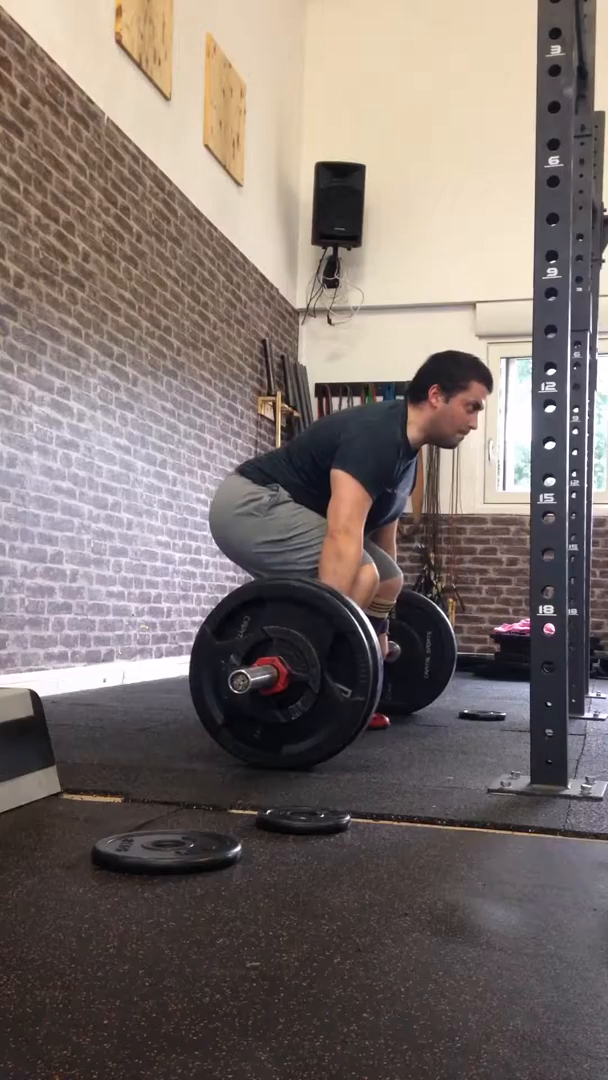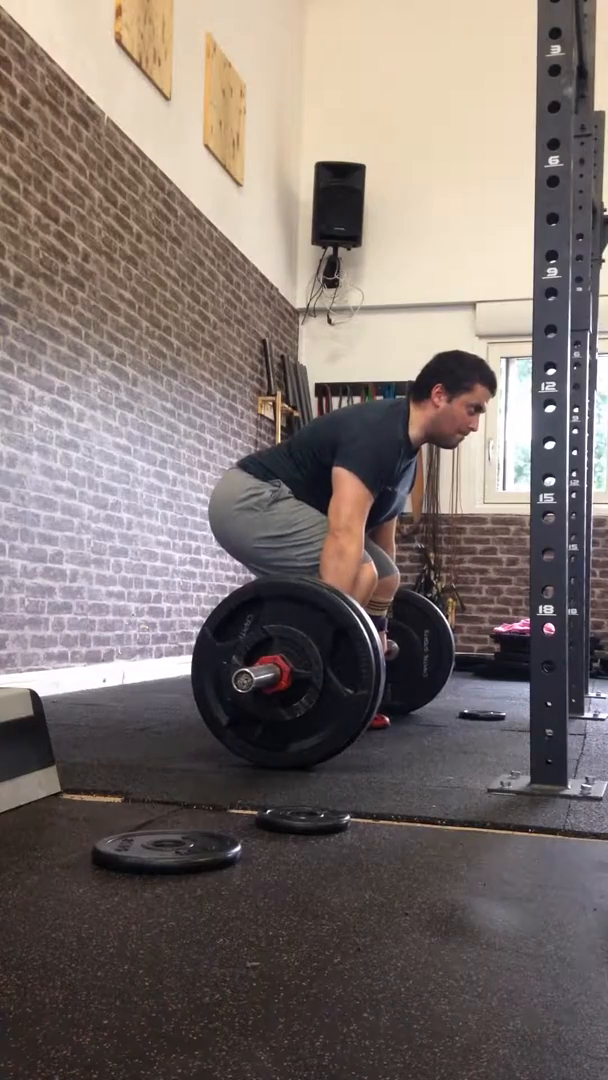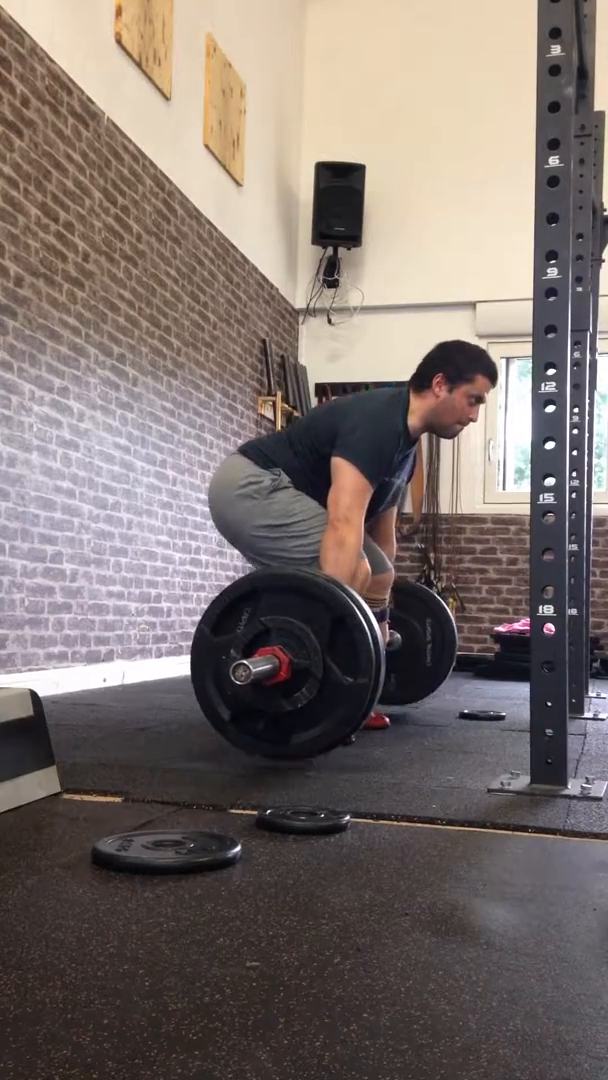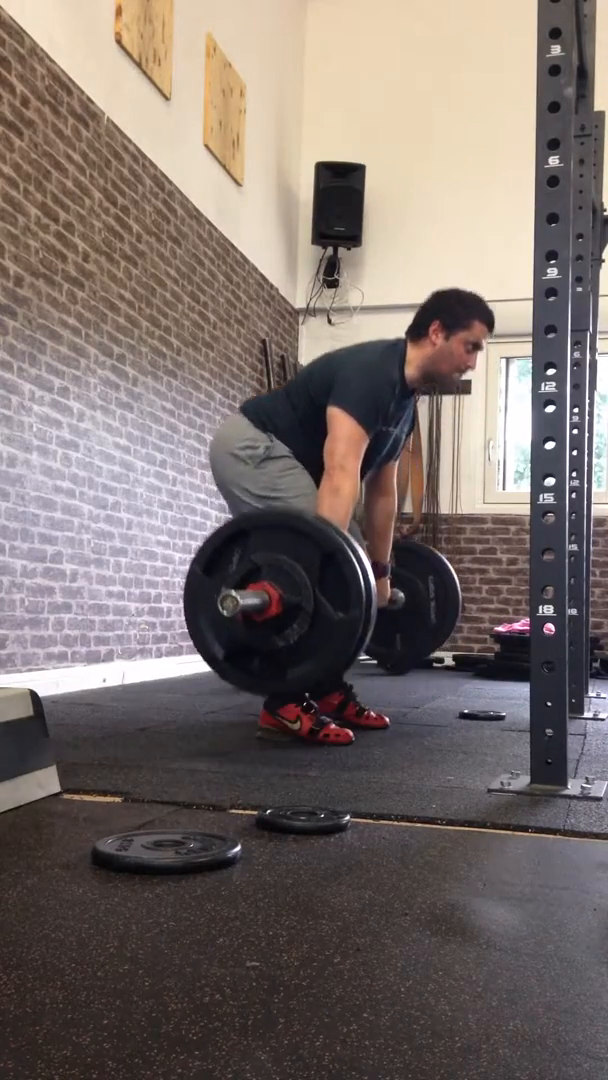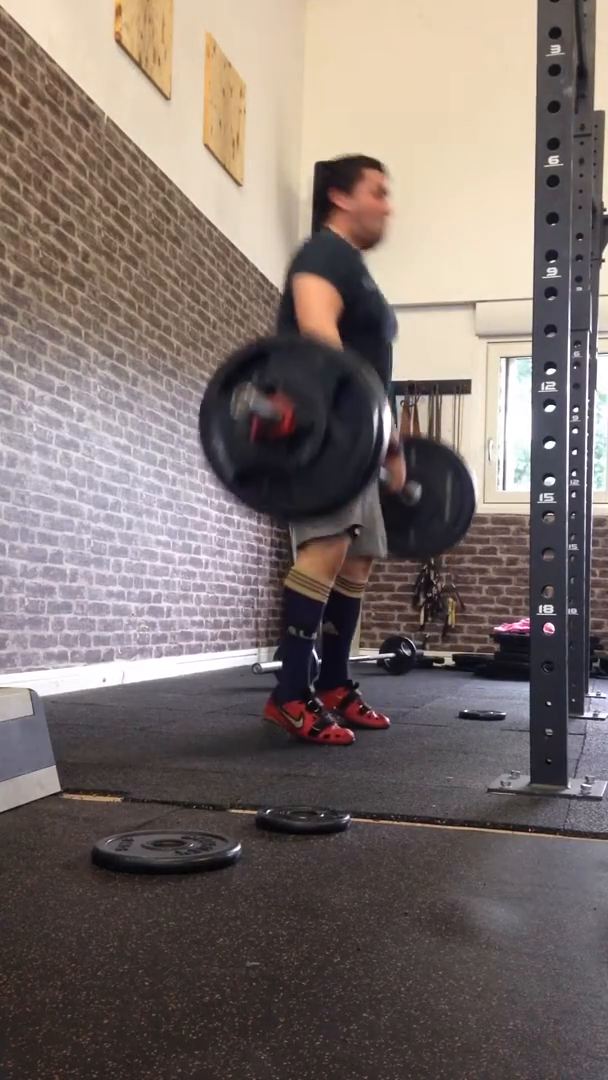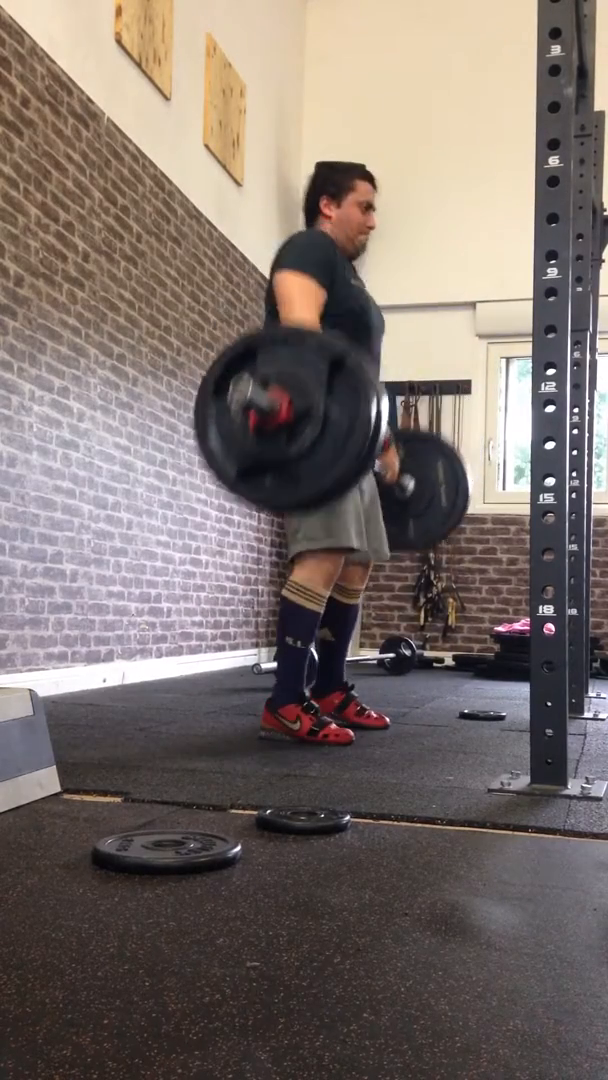
dt=0.5s
person 1, frame 1
left shoulder: (404, 452)
right shoulder: (375, 435)
left elbow: (382, 537)
right elbow: (344, 535)
left wrist: (380, 632)
left hip: (273, 510)
right hip: (250, 505)
left knee: (388, 580)
right knee: (358, 575)
person 1, frame 2
left shoulder: (404, 449)
right shoulder: (376, 433)
left elbow: (381, 537)
right elbow: (344, 534)
left wrist: (378, 629)
left hip: (273, 504)
right hip: (249, 499)
left knee: (384, 578)
right knee: (357, 573)
person 1, frame 3
left shoulder: (402, 440)
right shoulder: (377, 424)
left elbow: (381, 532)
right elbow: (344, 527)
left wrist: (381, 617)
left hip: (269, 490)
right hip: (249, 485)
left knee: (377, 575)
right knee: (350, 570)
person 1, frame 4
left shoulder: (403, 396)
right shoulder: (371, 373)
left elbow: (382, 490)
right elbow: (341, 474)
left wrist: (381, 570)
left hip: (282, 457)
right hip: (251, 447)
left ankle: (329, 692)
right ankle: (284, 705)
person 1, frame 5
left shoulder: (354, 269)
right shoulder: (323, 252)
left elbow: (371, 368)
right elbow: (317, 327)
left wrist: (391, 452)
left knee: (358, 558)
right knee: (325, 546)
left ankle: (334, 688)
right ankle: (291, 697)
person 1, frame 6
left shoulder: (344, 272)
right shoulder: (311, 250)
right elbow: (299, 317)
left wrist: (382, 442)
left knee: (356, 563)
right knee: (325, 554)
left ankle: (330, 691)
right ankle: (285, 703)
